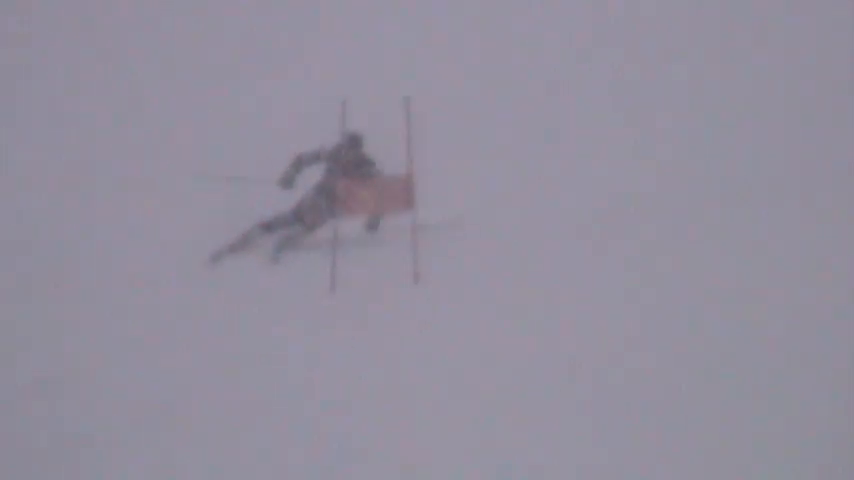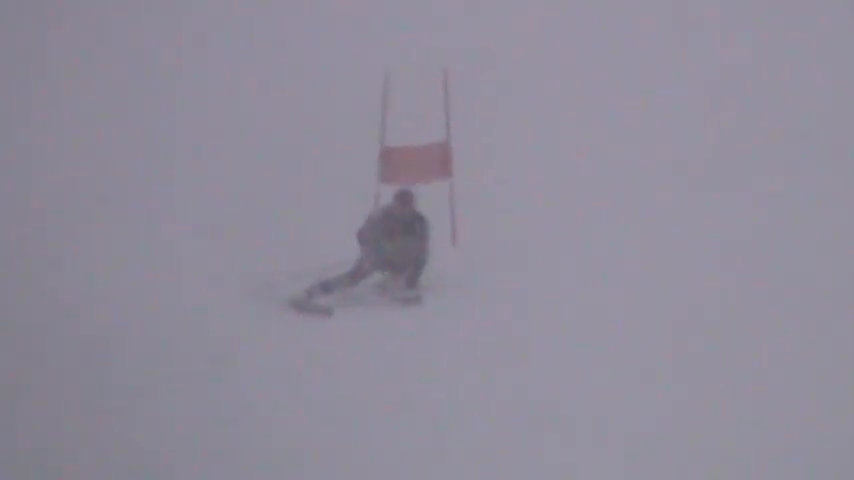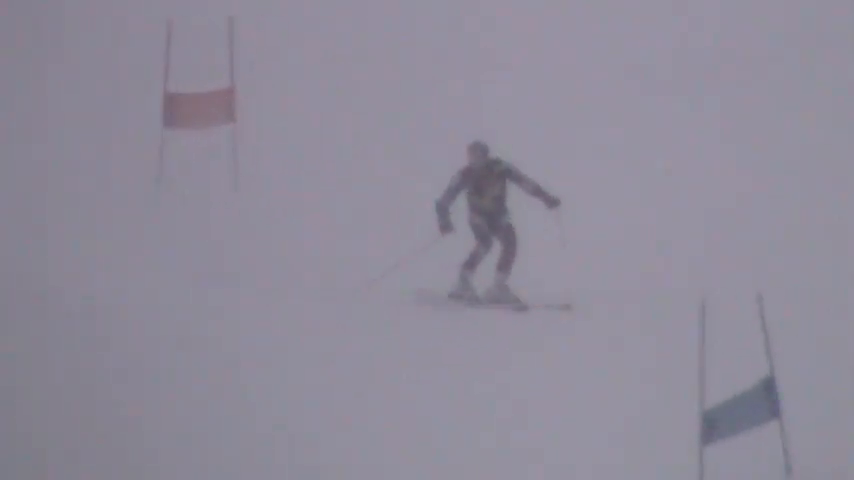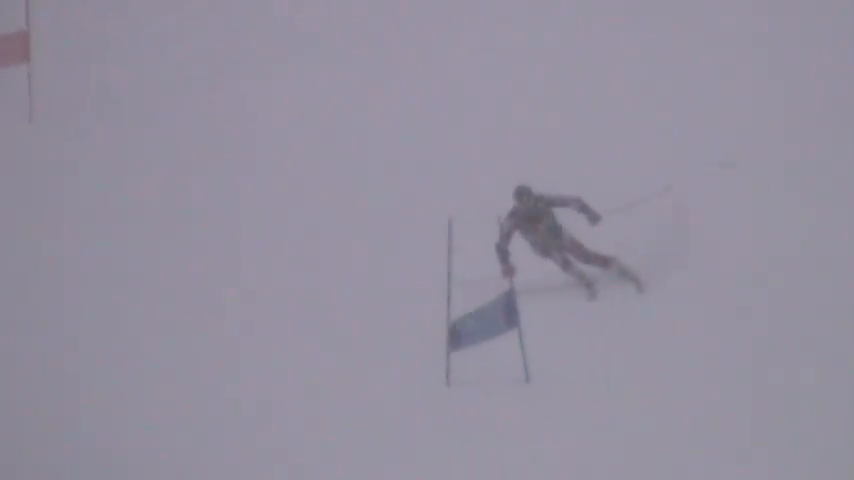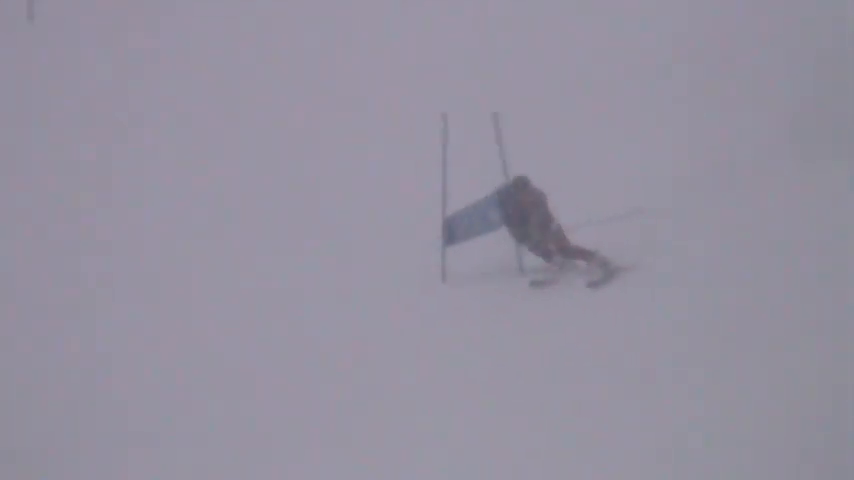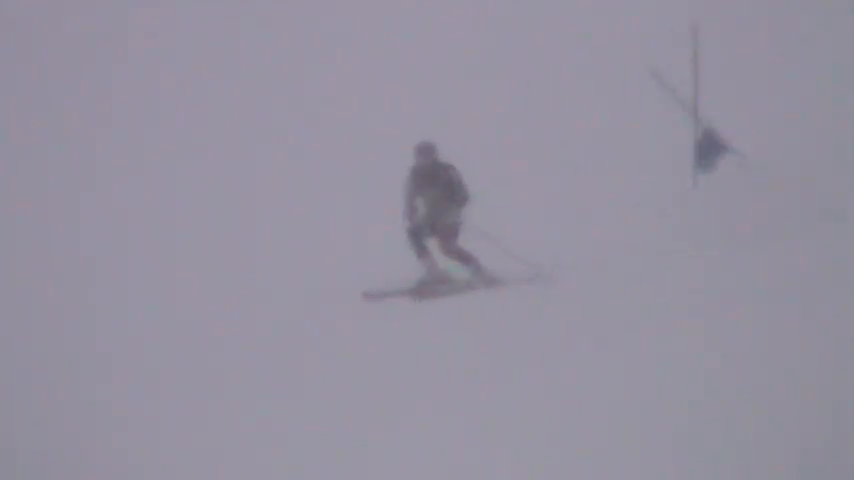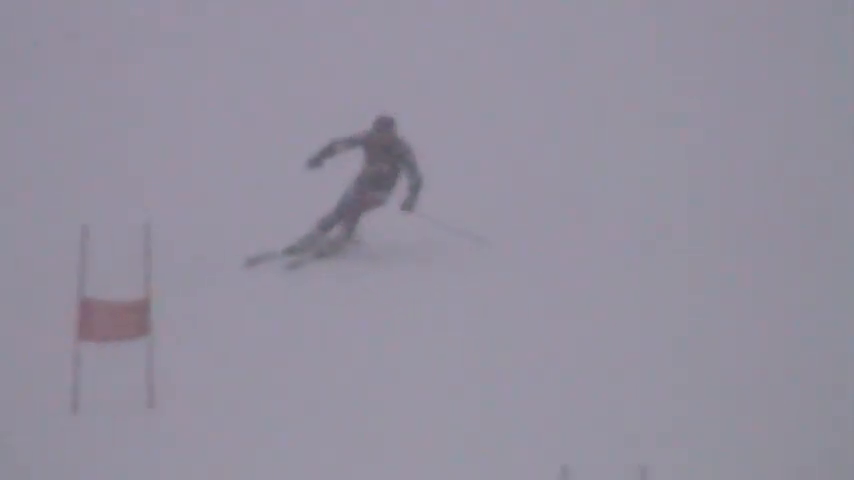
dt=0.5s
person 1, frame 1
left shoulder: (367, 167)
right shoulder: (335, 153)
right elbow: (303, 159)
left wrist: (374, 220)
right wrist: (290, 175)
right hip: (321, 196)
right knee: (285, 220)
person 1, frame 2
left shoulder: (419, 222)
right shoulder: (381, 215)
left elbow: (421, 252)
right elbow: (362, 235)
left wrist: (415, 275)
left hip: (396, 260)
right hip: (375, 256)
right knee: (353, 278)
right ankle: (312, 292)
person 1, frame 3
left shoulder: (499, 167)
right shoulder: (464, 175)
left elbow: (524, 181)
right elbow: (443, 203)
left wrist: (546, 196)
right wrist: (443, 221)
left hip: (499, 215)
right hip: (478, 217)
left knee: (510, 244)
right knee: (484, 245)
left ankle: (498, 289)
right ankle: (463, 285)
person 1, frame 4
left shoulder: (542, 201)
right shoulder: (513, 218)
left elbow: (571, 201)
right elbow: (501, 245)
left wrist: (588, 212)
right wrist: (505, 265)
left hip: (560, 237)
right hip: (544, 247)
left knee: (586, 256)
right knee: (560, 259)
left ankle: (627, 274)
right ankle: (585, 281)
person 1, frame 5
left shoulder: (535, 195)
right shoulder: (508, 206)
left elbow: (544, 216)
right elbow: (516, 234)
left hip: (547, 228)
right hip: (531, 237)
left knee: (566, 250)
left ankle: (602, 263)
right ankle: (563, 264)
person 1, frame 6
left shoulder: (448, 171)
right shoulder: (416, 172)
left elbow: (463, 196)
right elbow: (410, 191)
right wrist: (410, 208)
left hip: (449, 216)
right hip: (432, 216)
left knee: (447, 247)
right knee: (412, 231)
left ankle: (480, 273)
right ankle: (434, 273)
person 1, frame 7
left shoulder: (403, 150)
right shoulder: (371, 138)
left elbow: (415, 178)
right elbow: (341, 144)
left wrist: (411, 199)
right wrist: (319, 156)
left hip: (379, 192)
right hip: (362, 183)
left knee: (352, 210)
right knee: (337, 213)
left ankle: (343, 238)
right ankle: (310, 240)
